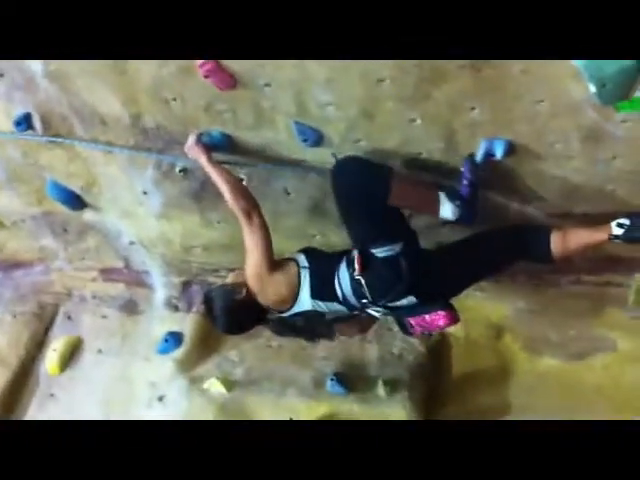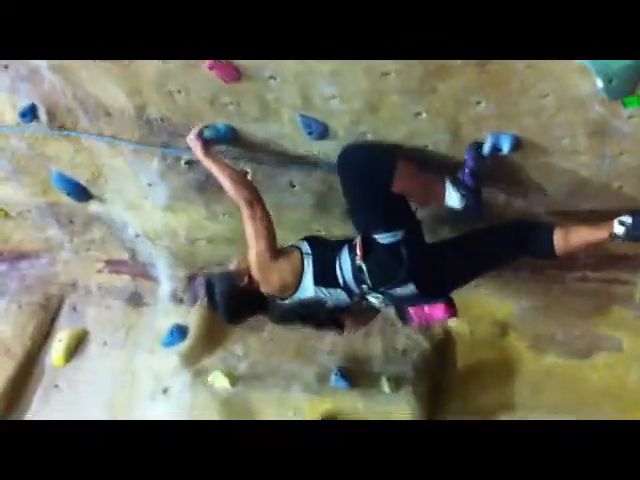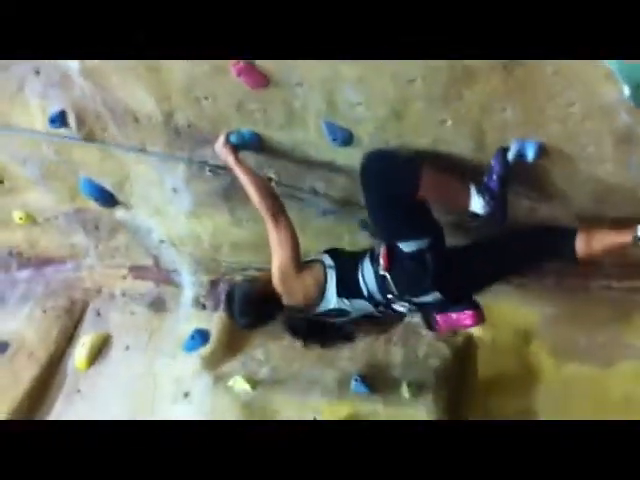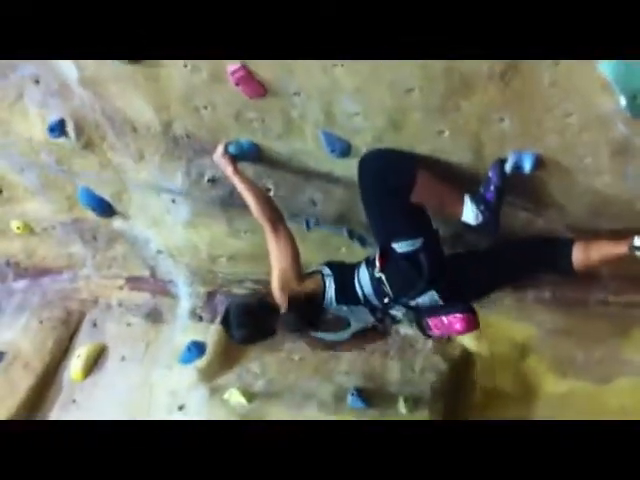
dt=0.3s
person 1, frame 1
left shoulder: (279, 311)
right shoulder: (266, 283)
left elbow: (357, 319)
right elbow: (247, 212)
right wrist: (204, 158)
left hip: (388, 292)
right hip: (388, 274)
left knee: (516, 239)
right knee: (350, 171)
right ankle: (449, 205)
person 1, frame 2
left shoulder: (281, 299)
right shoulder: (268, 272)
left elbow: (357, 315)
right elbow: (250, 202)
right wrist: (204, 154)
left hip: (392, 282)
right hip: (389, 260)
left knee: (519, 234)
right knee: (358, 158)
right ankle: (456, 194)
person 1, frame 3
left shoulder: (300, 307)
right shoulder: (289, 280)
right elbow: (274, 213)
right wrist: (233, 160)
left hip: (415, 290)
right hip: (412, 269)
left knee: (543, 240)
right knee: (381, 166)
right ankle: (479, 199)
person 1, frame 4
left shoulder: (310, 331)
right shoulder: (285, 287)
left elbow: (372, 335)
right elbow: (272, 222)
right wrist: (232, 170)
left hip: (407, 288)
right hip: (410, 273)
right knee: (378, 166)
right ankle: (473, 211)
